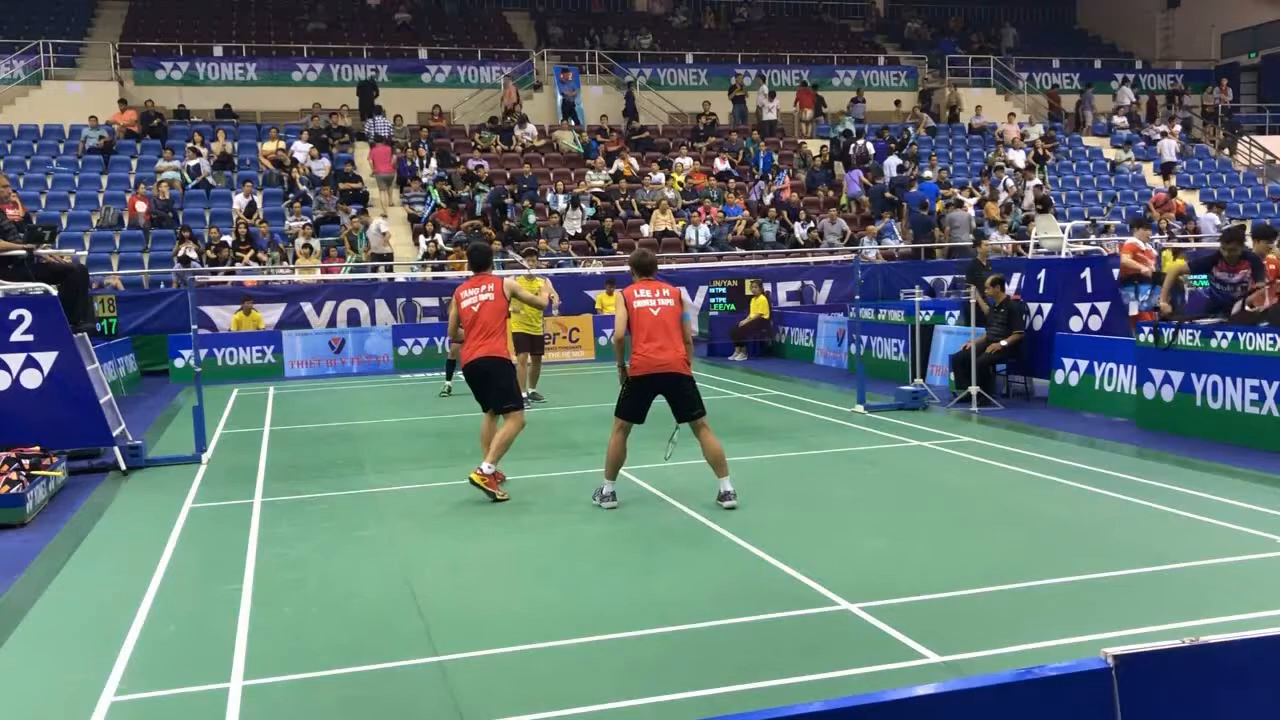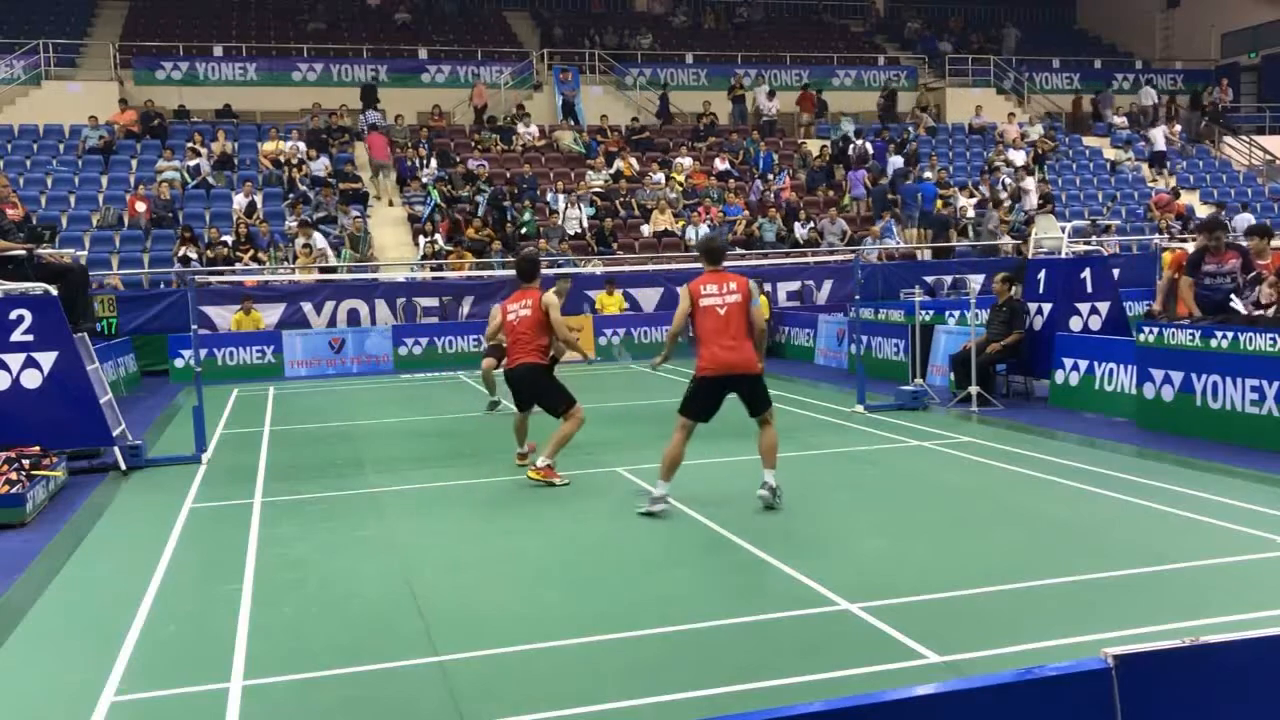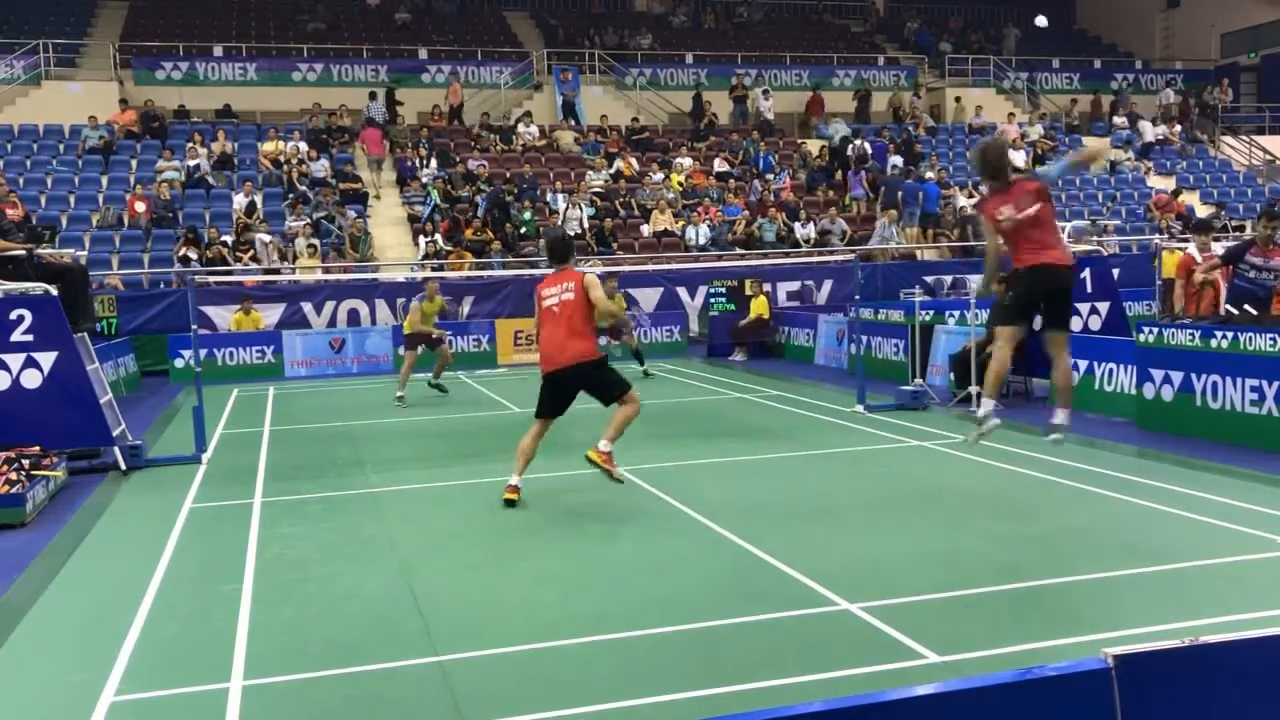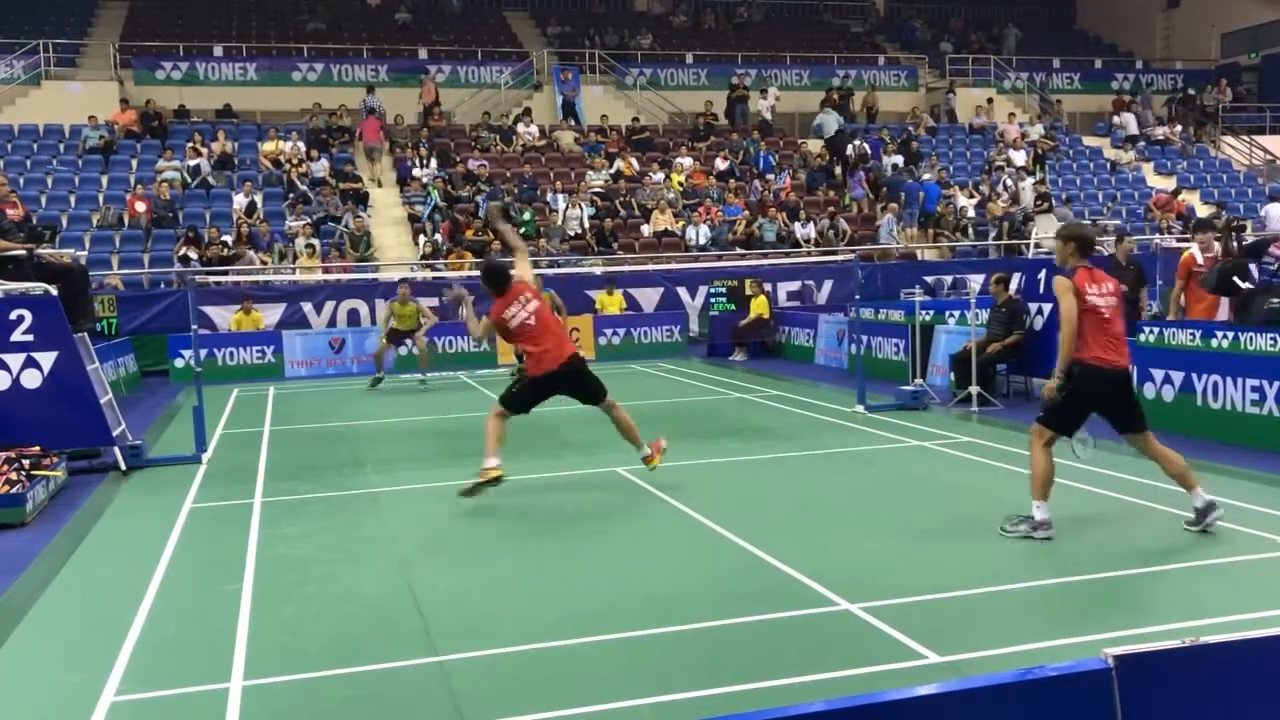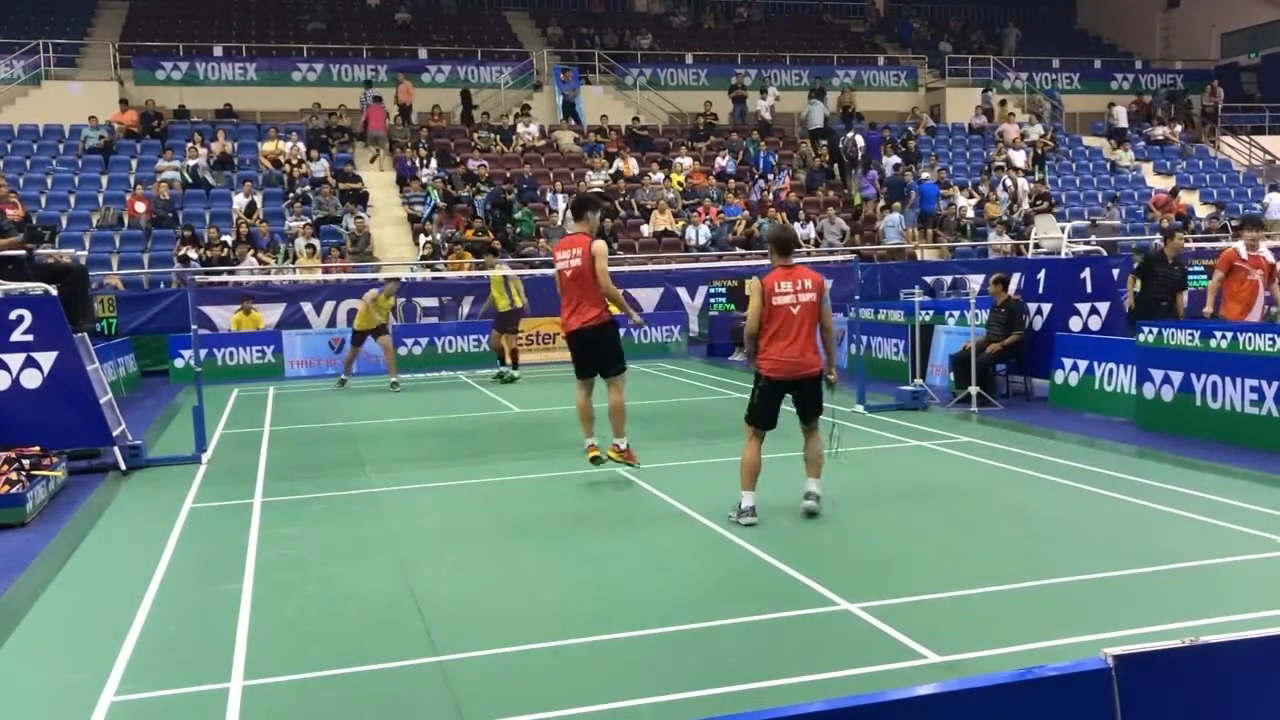
dt=1s
person 1, frame 1
left shoulder: (626, 294)
right shoulder: (675, 293)
left elbow: (620, 335)
right elbow: (688, 339)
left wrist: (621, 365)
right wrist: (686, 370)
left hip: (642, 369)
right hip: (677, 368)
left knee: (620, 428)
right knee: (702, 428)
left ankle: (608, 491)
right ankle: (726, 490)
person 1, frame 2
left shoulder: (691, 288)
right shoulder: (745, 284)
left elbow: (676, 328)
right elbow: (760, 327)
left wrist: (663, 356)
right wrist: (759, 358)
left hip: (709, 369)
right hip: (746, 366)
left knee: (682, 431)
right knee: (766, 422)
left ankle: (659, 494)
right ankle: (769, 483)
person 1, frame 3
left shoulder: (986, 208)
right shoulder: (1035, 182)
left elbow: (994, 256)
right elbow: (1078, 159)
left wrist: (986, 283)
left hip: (1027, 273)
right hip: (1057, 270)
left knee: (1004, 343)
right knee: (1058, 350)
left ankle: (987, 411)
right ankle: (1060, 420)
person 1, frame 4
left shoulder: (1064, 280)
right shoulder: (1110, 281)
left elbow: (1068, 327)
left wrist: (1056, 376)
left hip: (1091, 372)
right hip: (1119, 370)
left knee: (1040, 438)
right knee: (1146, 444)
left ankle: (1040, 518)
right ankle: (1203, 504)
person 1, frame 5
left shoulder: (762, 283)
right shoulder: (816, 280)
left elbow: (751, 329)
right elbow: (827, 327)
left wrist: (750, 352)
right wrist: (831, 367)
left hip: (772, 370)
right hip: (809, 369)
left knee: (754, 436)
right knee: (811, 431)
left ankle: (747, 505)
right ankle: (812, 491)
person 2, frame 1
left shoulder: (459, 292)
right shoulder: (504, 283)
left elbow: (452, 335)
right elbow: (541, 303)
right wrist: (545, 290)
left hip: (469, 362)
right hip: (494, 359)
left knee: (491, 413)
right knee: (515, 419)
left ankle: (488, 470)
right ankle: (485, 471)
person 2, frame 2
left shoulder: (506, 304)
right shoulder: (547, 298)
left elbow: (490, 336)
right elbow: (563, 335)
right wrist: (584, 353)
left hip: (513, 372)
right hip: (536, 368)
left knee: (524, 410)
right knee: (576, 416)
left ankle: (522, 452)
right ankle: (542, 465)
person 2, frame 3
left shoulder: (540, 289)
right shoulder: (586, 279)
right elbow: (606, 309)
left hip: (552, 366)
right hip: (586, 361)
left knee: (539, 426)
right knee: (631, 403)
left ankle: (513, 484)
right ankle: (602, 450)
person 2, frame 4
left shoulder: (494, 315)
right shoulder: (524, 285)
left elbow: (477, 335)
right elbow: (521, 250)
left wrist: (465, 303)
right wrist: (500, 223)
left hip: (539, 372)
right hip: (569, 362)
left knee: (496, 416)
right knee: (611, 406)
left ankle: (491, 469)
right ankle: (647, 454)
person 2, frame 5
left shoulder: (559, 248)
right shoulder: (596, 245)
right elbow: (605, 287)
right wrist: (630, 312)
left hip: (572, 327)
right hip: (597, 323)
left knee: (584, 387)
right knee: (615, 385)
left ankle: (591, 445)
right ankle: (620, 446)
